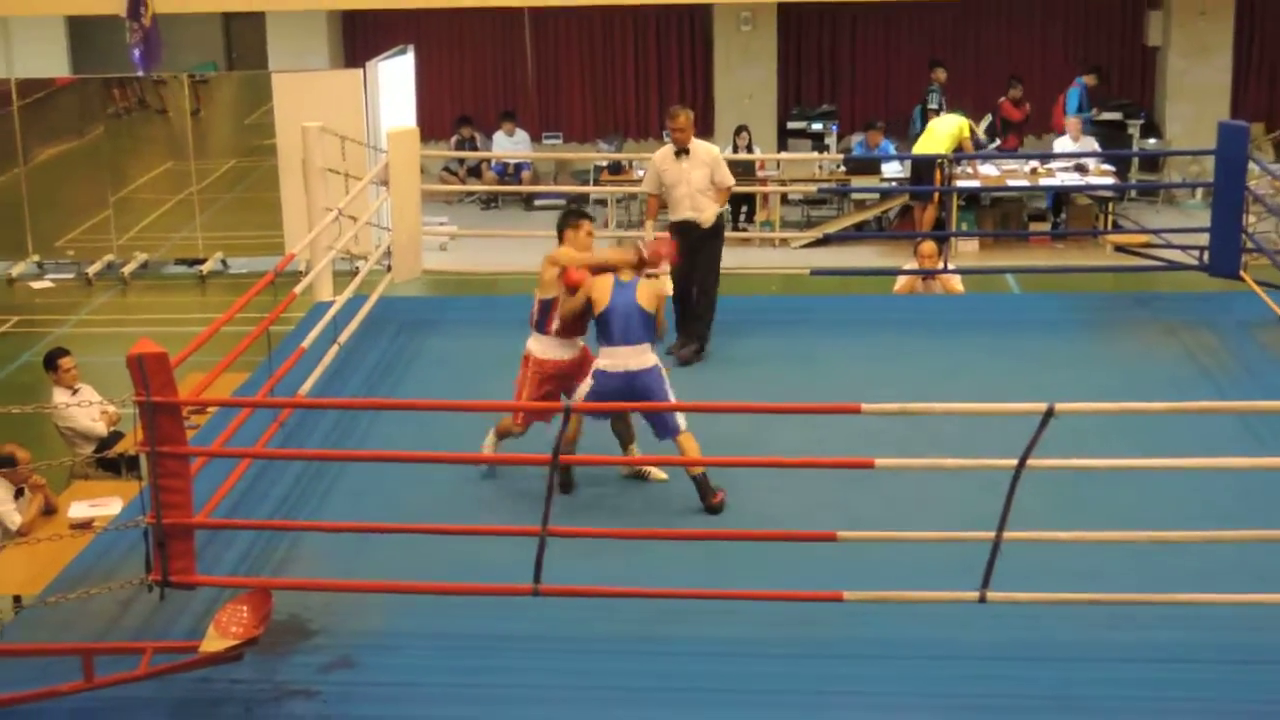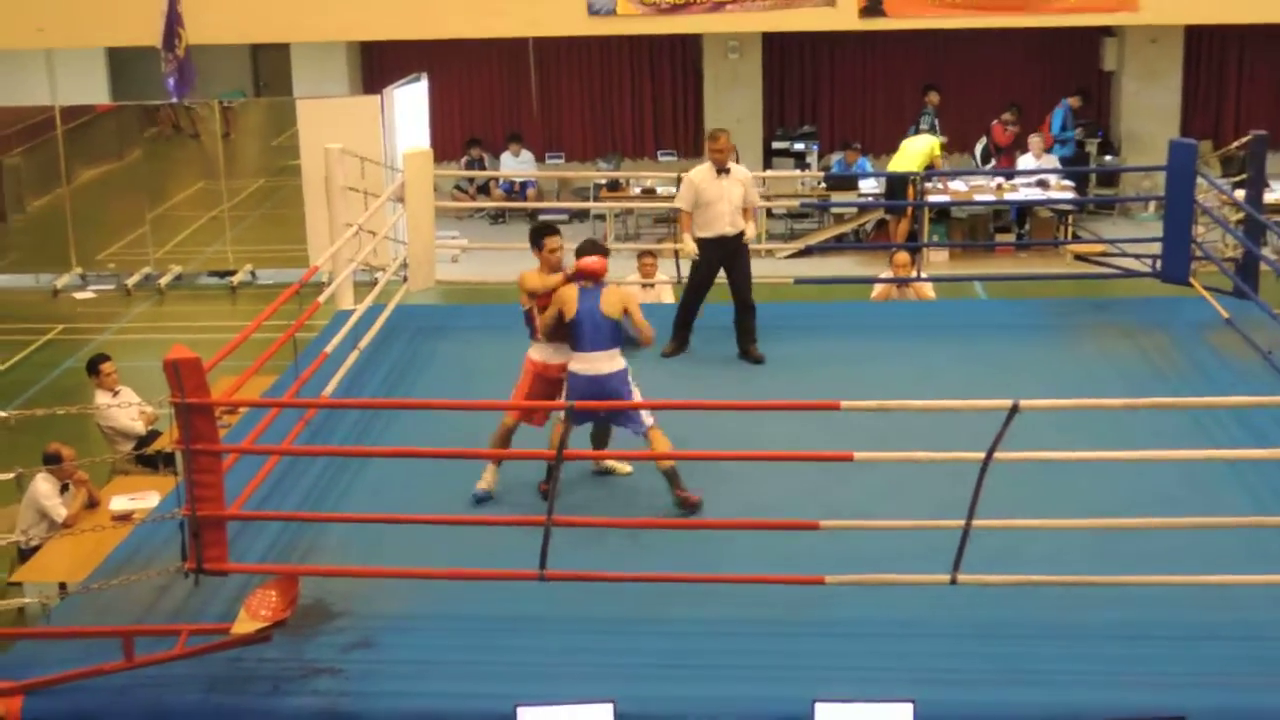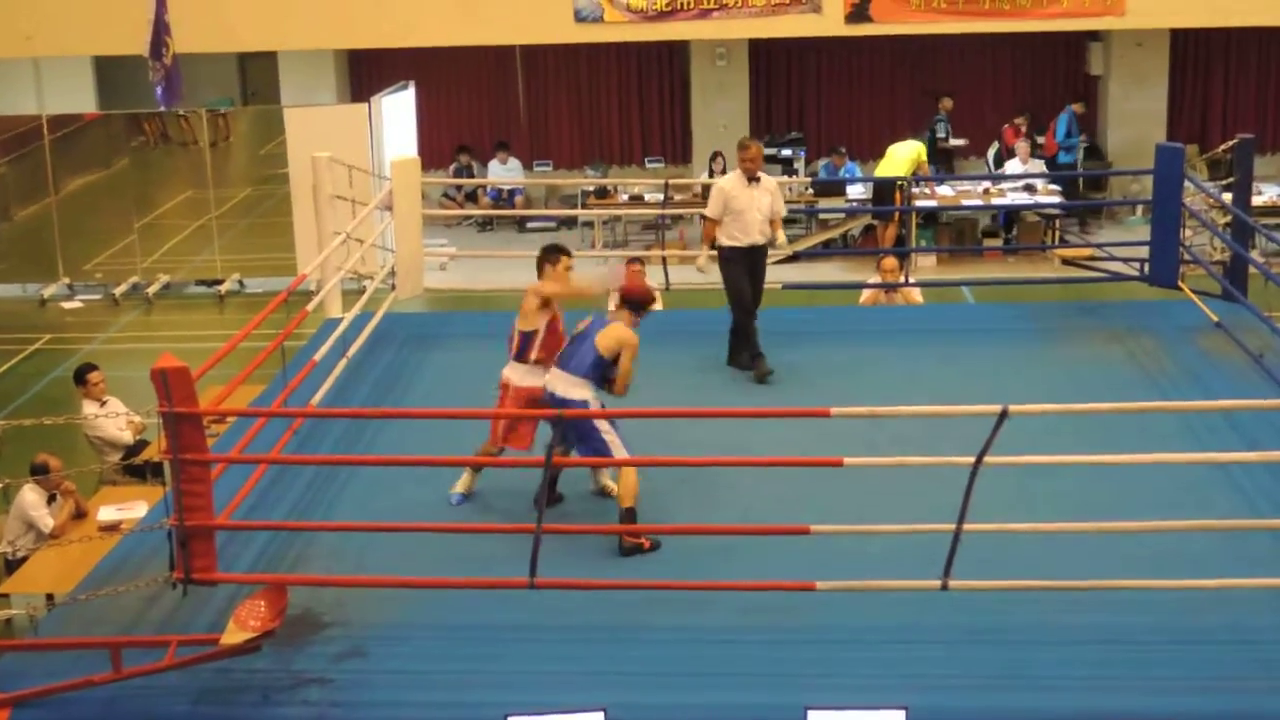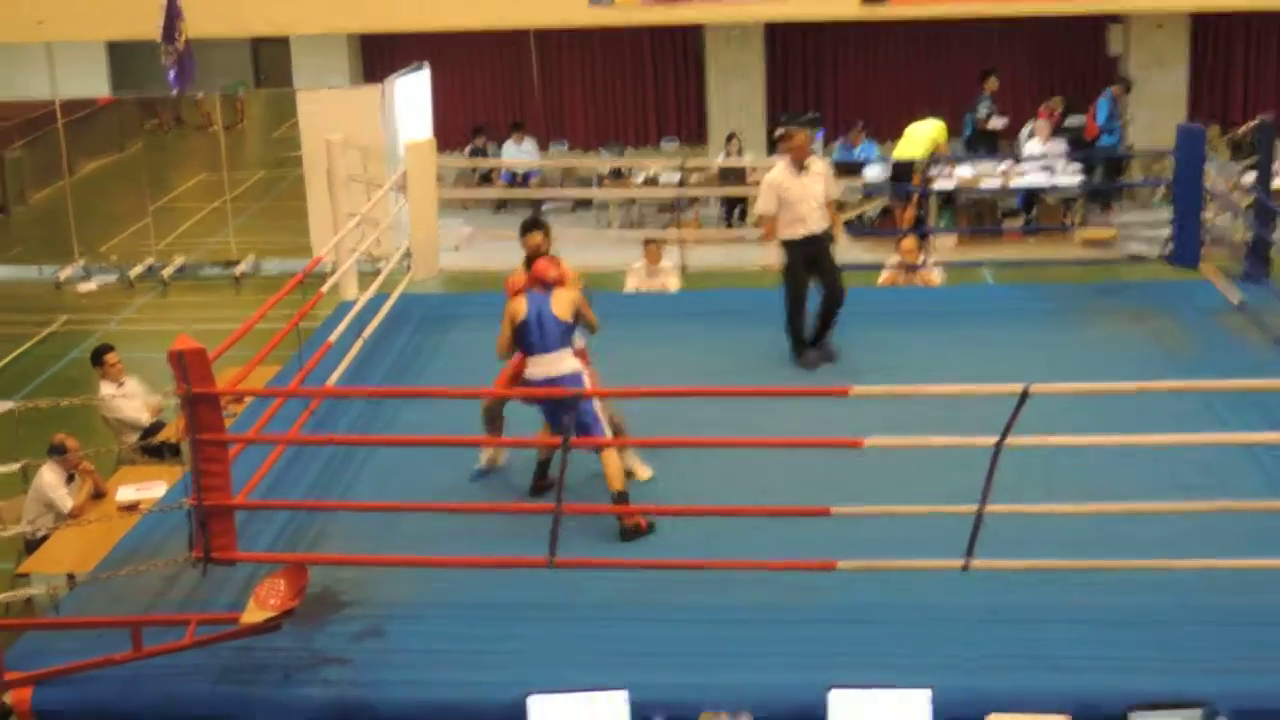
dt=0.5s
person 1, frame 1
left shoulder: (596, 283)
right shoulder: (652, 288)
left elbow: (567, 313)
left hip: (609, 371)
right hip: (647, 368)
left knee: (576, 411)
right knee: (680, 433)
left ankle: (565, 472)
right ankle: (709, 496)
person 1, frame 2
left shoulder: (564, 294)
right shoulder: (619, 294)
left elbow: (544, 329)
right elbow: (648, 337)
left hip: (580, 375)
right hip: (615, 374)
left knee: (563, 422)
right knee: (651, 431)
left ankle: (549, 483)
right ankle: (680, 491)
person 1, frame 3
left shoulder: (591, 318)
right shoulder: (628, 337)
left elbow: (568, 348)
right elbow: (620, 389)
left hip: (551, 393)
right hip: (578, 401)
left knee: (566, 437)
right knee: (626, 466)
left ankle: (548, 493)
right ankle: (629, 536)
person 1, frame 4
left shoulder: (515, 305)
right shoulder: (571, 295)
left elbow: (503, 352)
right elbow: (593, 327)
left hip: (536, 378)
right hip: (568, 376)
left knee: (556, 425)
right knee: (604, 445)
left ankle: (540, 479)
right ankle: (626, 517)
person 2, frame 1
left shoulder: (581, 268)
right shoulder: (556, 258)
right elbow: (600, 258)
right wrist: (641, 255)
left hip: (575, 352)
right hip: (542, 358)
right knee: (518, 424)
left ankle: (632, 461)
right ankle: (495, 439)
person 2, frame 2
left shoulder: (567, 278)
right shoulder: (528, 278)
right elbow: (542, 287)
right wrist: (572, 273)
left hip: (574, 358)
right hip: (542, 361)
right knee: (511, 421)
left ankle: (601, 459)
right ankle: (489, 476)
person 2, frame 3
left shoulder: (551, 304)
right shoulder: (537, 293)
right elbow: (567, 289)
left hip: (548, 382)
right hip: (520, 383)
right knee: (494, 445)
left ankle: (599, 478)
right ankle: (467, 479)
person 2, frame 4
left shoulder: (566, 273)
right shoulder: (518, 278)
left knee: (599, 406)
right knee: (491, 403)
left ankle: (627, 455)
right ankle: (493, 452)
person 3, frame 1
left shoulder: (710, 153)
right shoulder: (660, 158)
left elbow: (725, 186)
right elbow: (653, 194)
left wrist: (714, 209)
right wrist: (649, 225)
left hip: (709, 227)
right hip: (680, 227)
left knee: (705, 285)
right knee: (682, 284)
left ankle: (697, 343)
right ankle: (686, 335)
person 3, frame 2
left shoulder: (743, 175)
right shoulder: (695, 177)
left elbow: (750, 206)
right elbow: (685, 211)
left wrist: (750, 224)
right wrist: (687, 238)
left hip: (736, 242)
right hip: (707, 243)
left knee: (744, 296)
right knee: (693, 294)
left ankle: (748, 346)
right ankle: (679, 339)
person 3, frame 3
left shoulder: (771, 186)
right shoulder: (724, 185)
left elbow: (775, 217)
right elbow: (712, 220)
left wrist: (779, 233)
right wrist: (704, 251)
left hip: (758, 252)
right hip: (732, 253)
left knee: (748, 307)
right knee: (744, 307)
left ankle: (737, 354)
right ankle: (757, 359)
person 3, frame 4
left shoulder: (822, 169)
right shoulder: (774, 178)
right elbow: (768, 217)
left wrist: (835, 229)
right wrist: (773, 247)
left hip: (819, 240)
right hip: (792, 244)
left knee: (836, 291)
right knee: (797, 299)
left ankle: (818, 339)
right ankle: (801, 348)
